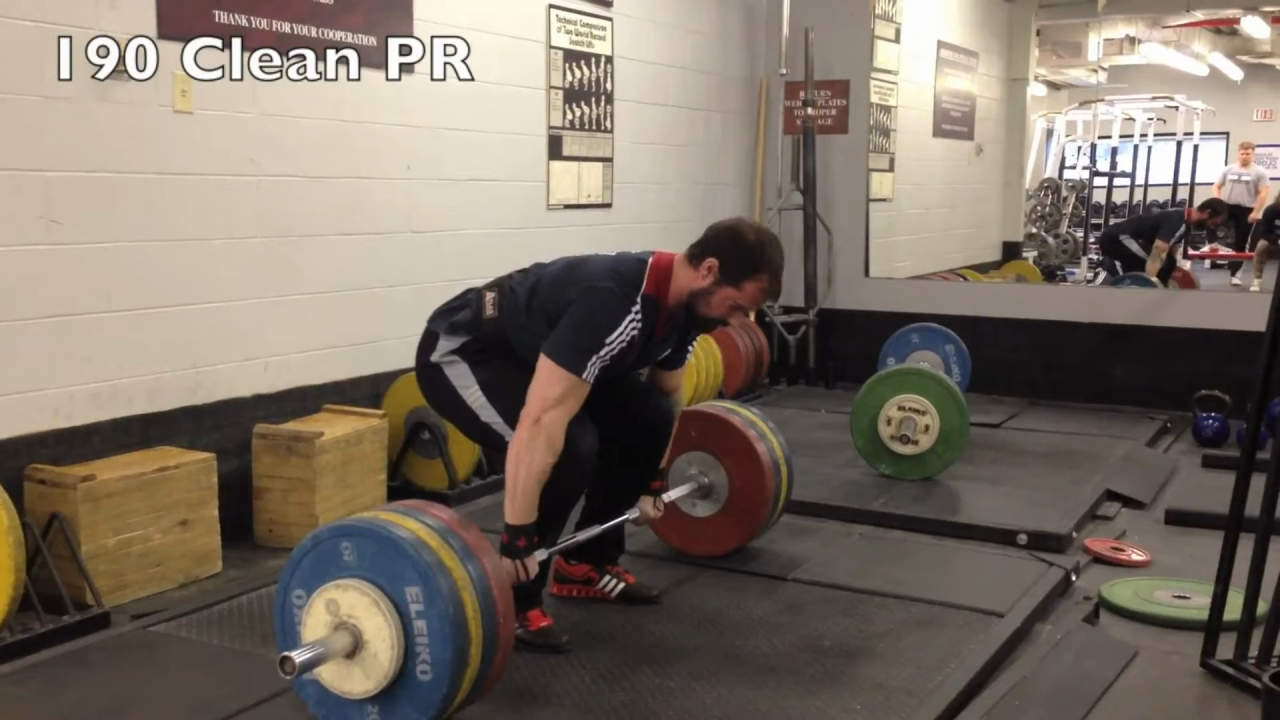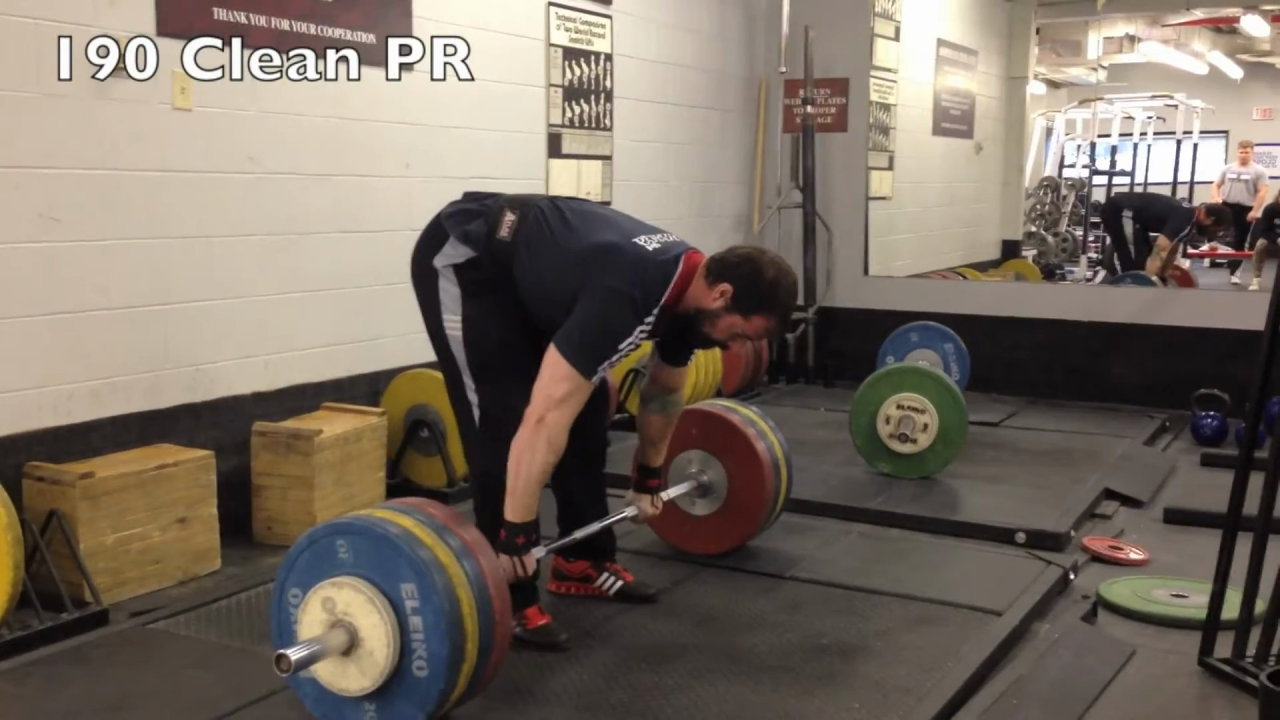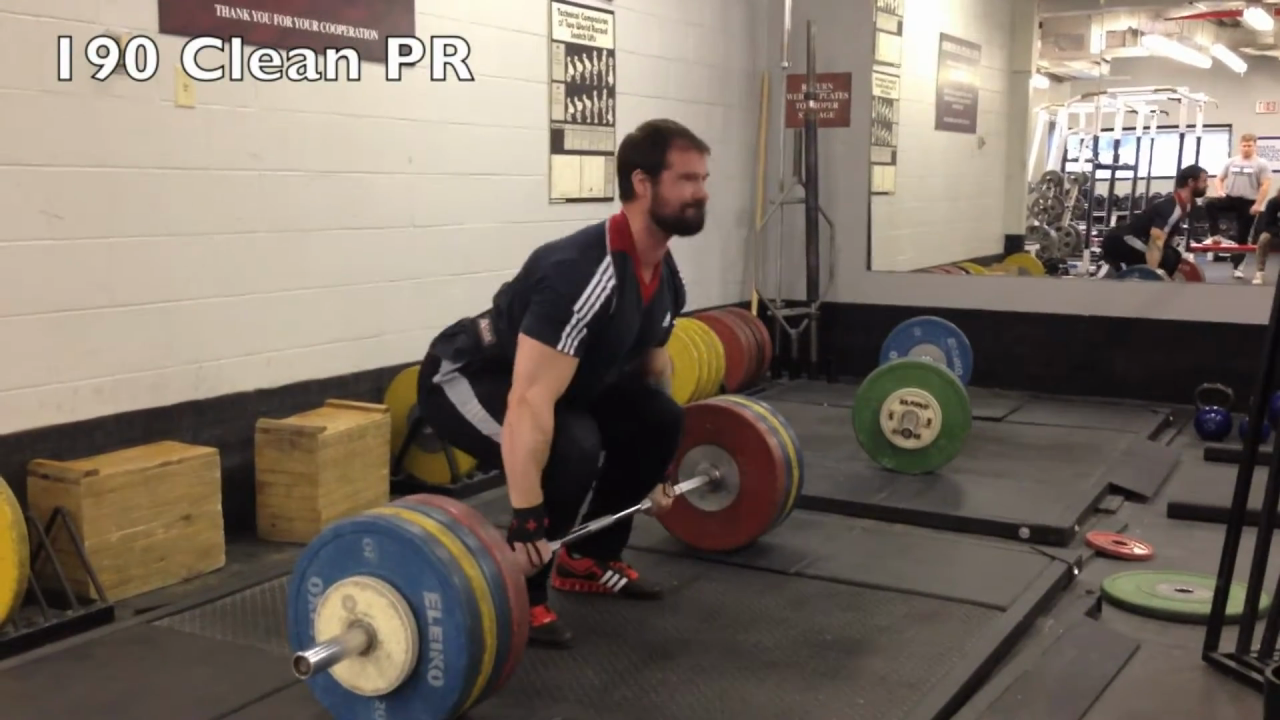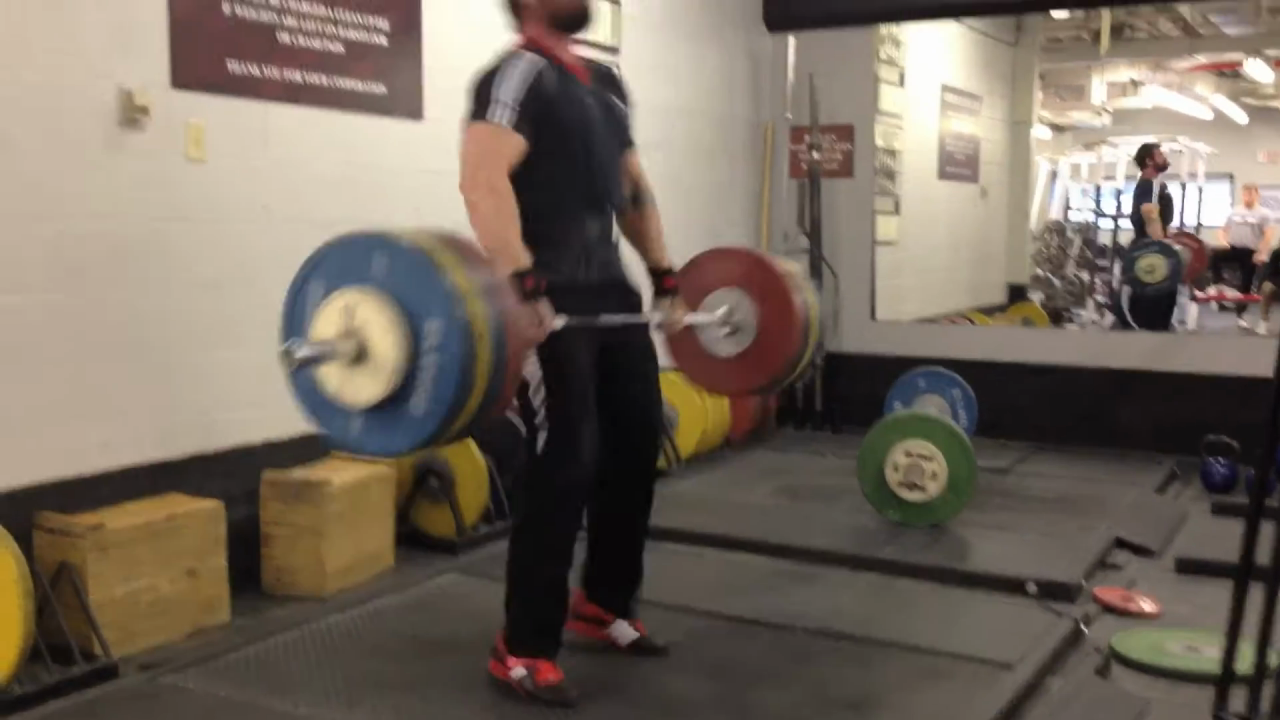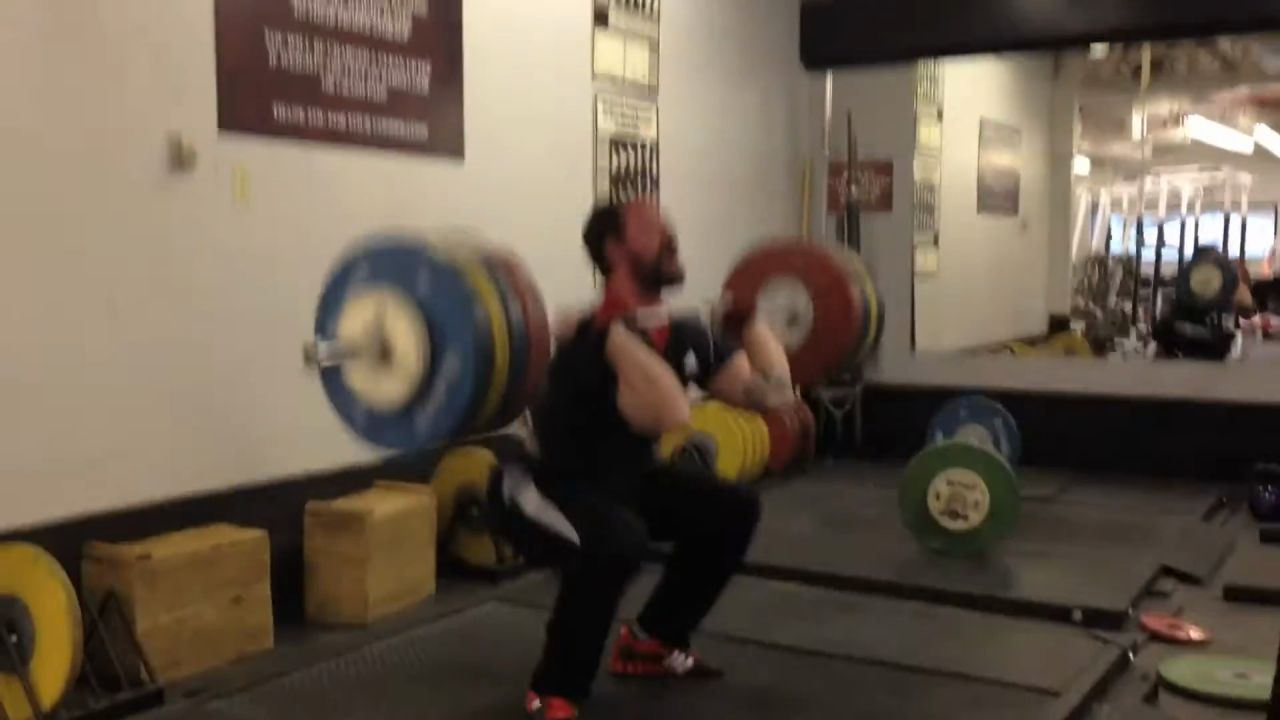
dt=1s
person 1, frame 1
left shoulder: (678, 298)
right shoulder: (612, 303)
left elbow: (666, 393)
right elbow: (540, 421)
left wrist: (651, 484)
right wrist: (517, 540)
left hip: (527, 350)
right hip: (459, 353)
left knee: (649, 418)
right knee: (572, 445)
left ankle: (586, 562)
right ankle: (510, 599)
person 1, frame 2
left shoulder: (689, 284)
right shoulder: (627, 295)
left elbow: (663, 391)
right elbow: (545, 418)
left wrist: (648, 479)
right wrist: (516, 536)
left hip: (525, 265)
right hip: (464, 258)
left knee: (586, 409)
right knee: (504, 420)
left ankle: (583, 560)
right ankle: (506, 597)
person 1, frame 3
left shoulder: (665, 278)
right shoulder: (583, 274)
left elbow: (653, 370)
right elbow: (530, 404)
left wrist: (656, 473)
right wrist: (527, 523)
right hip: (465, 378)
left knee: (661, 419)
right knee: (572, 447)
left ankle: (589, 559)
person 1, frame 4
left shoulder: (602, 82)
right shoulder: (520, 73)
left elbow: (633, 190)
right elbow: (486, 182)
left wrist: (665, 280)
right wrist: (523, 283)
left hip: (605, 292)
right hip: (539, 303)
left knee: (634, 449)
right knee: (567, 462)
left ankle: (605, 607)
right ankle: (523, 648)
person 1, frame 5
left shoulder: (685, 335)
right shoulder: (592, 339)
left elbow: (774, 392)
right elbow: (669, 415)
left wrist: (741, 322)
right wrist: (607, 335)
right hip: (547, 491)
left knee: (733, 509)
right knee: (617, 541)
left ankle: (651, 641)
